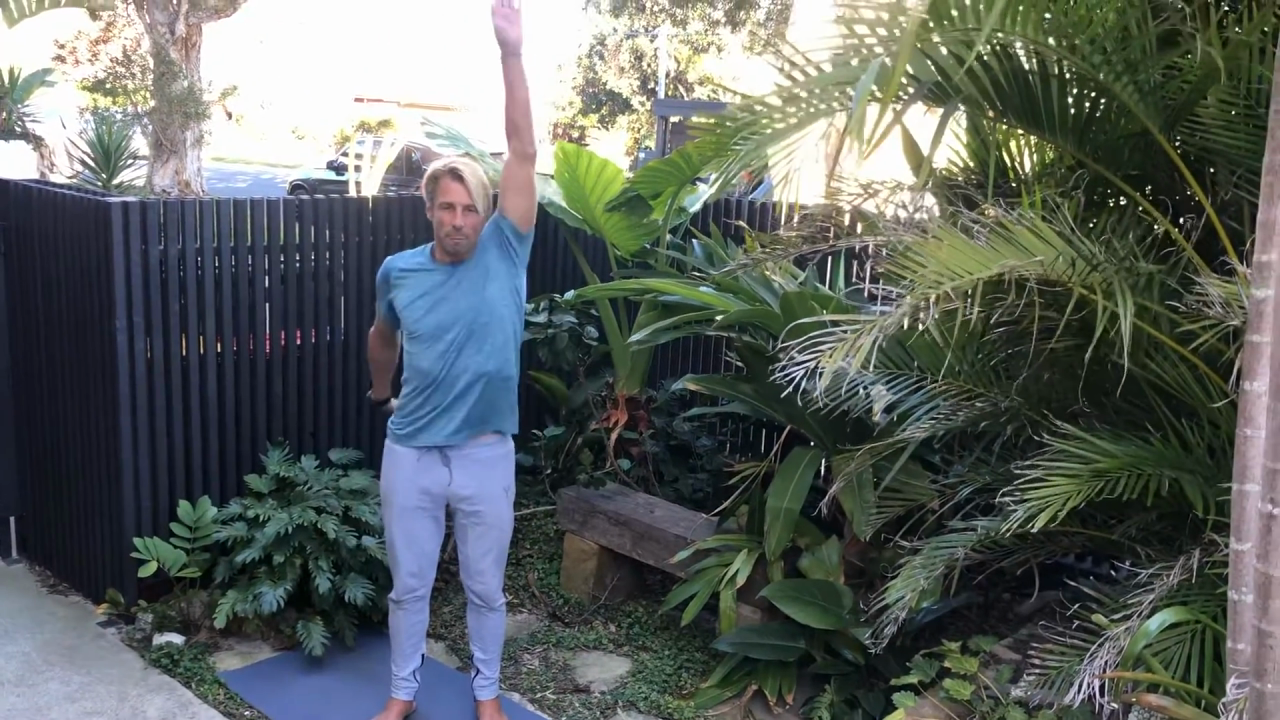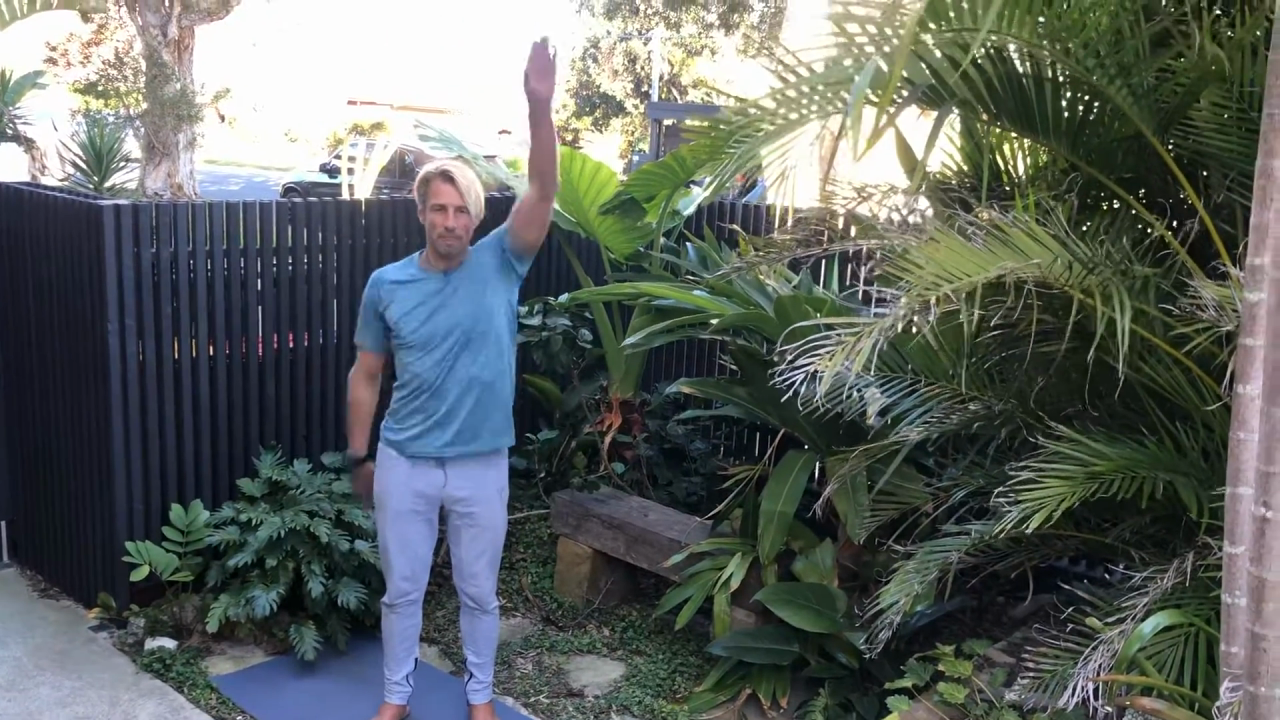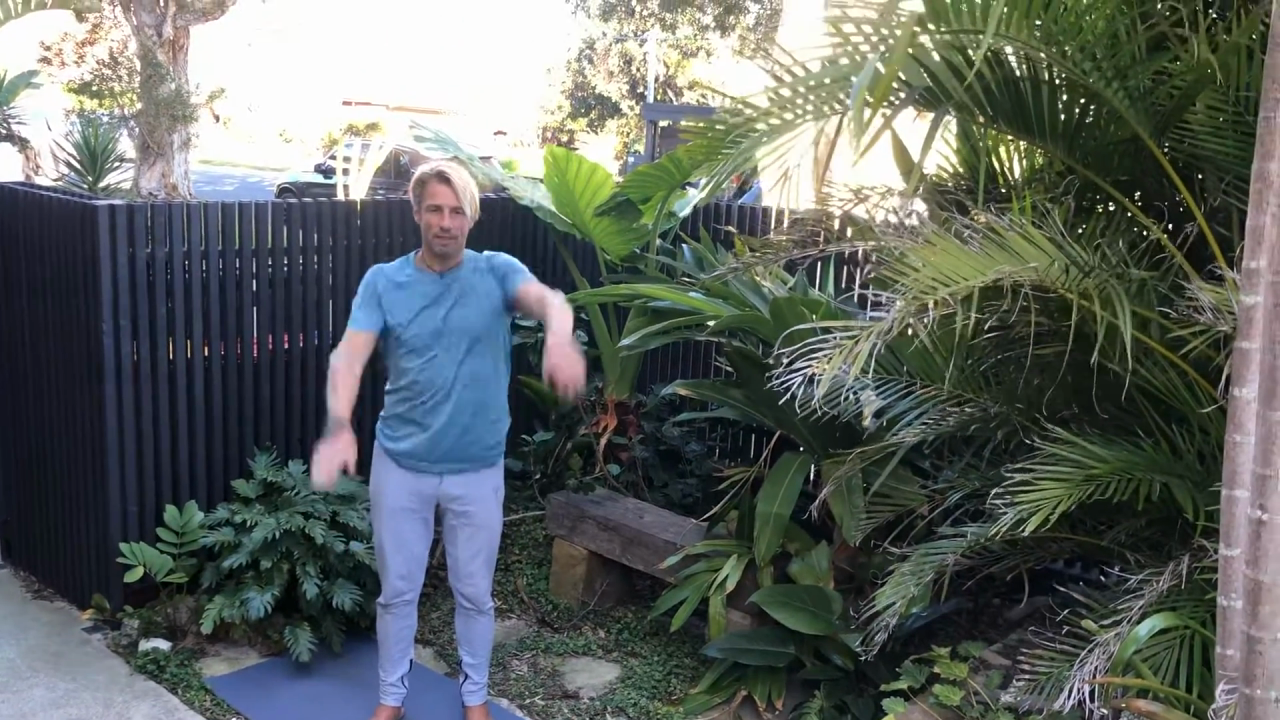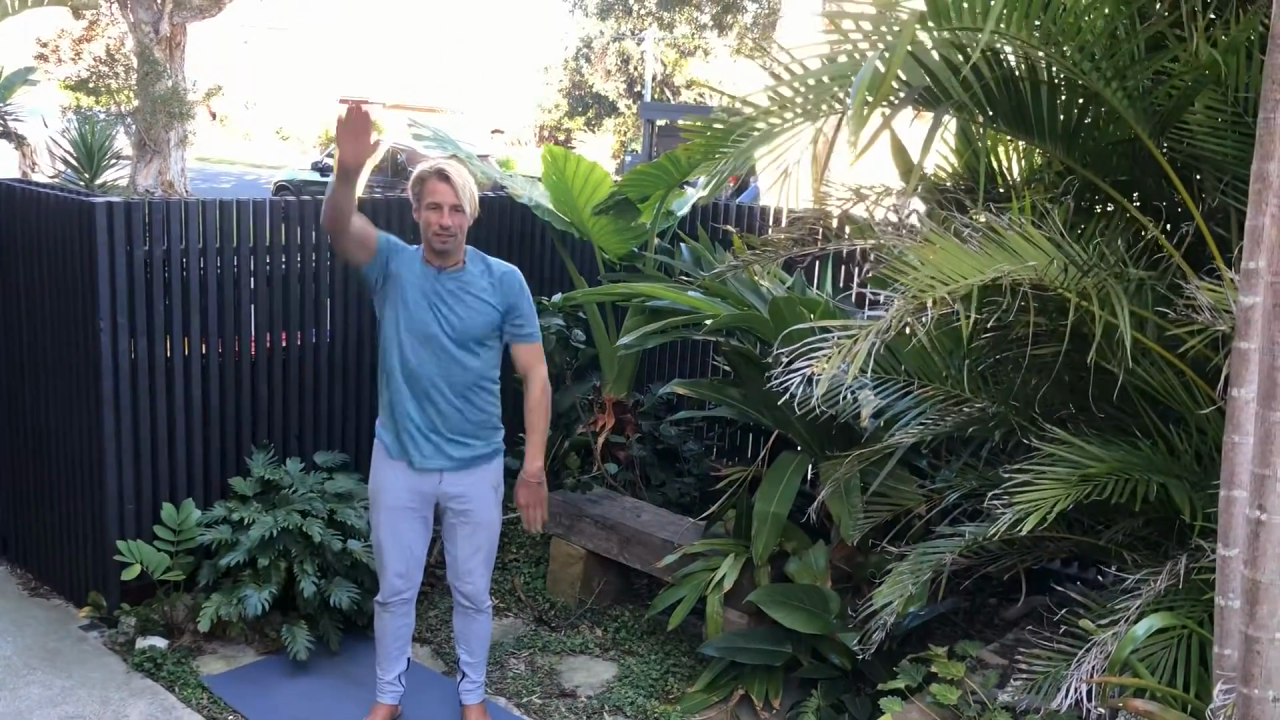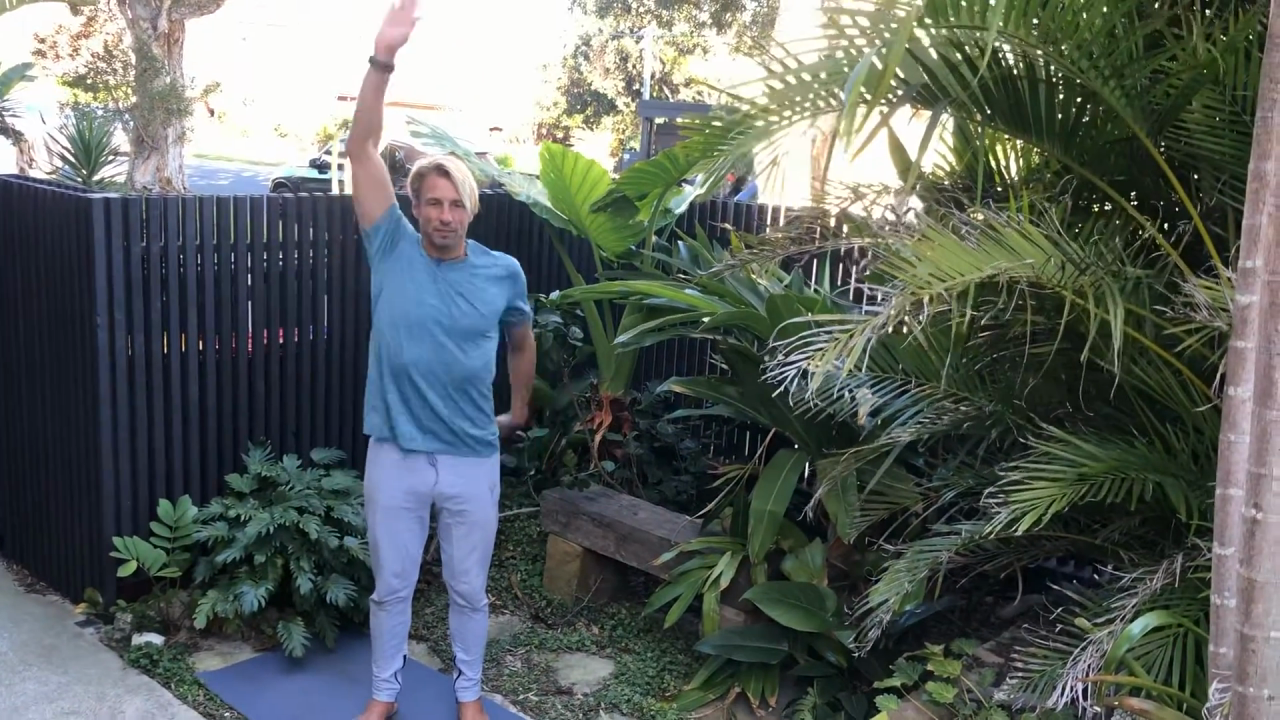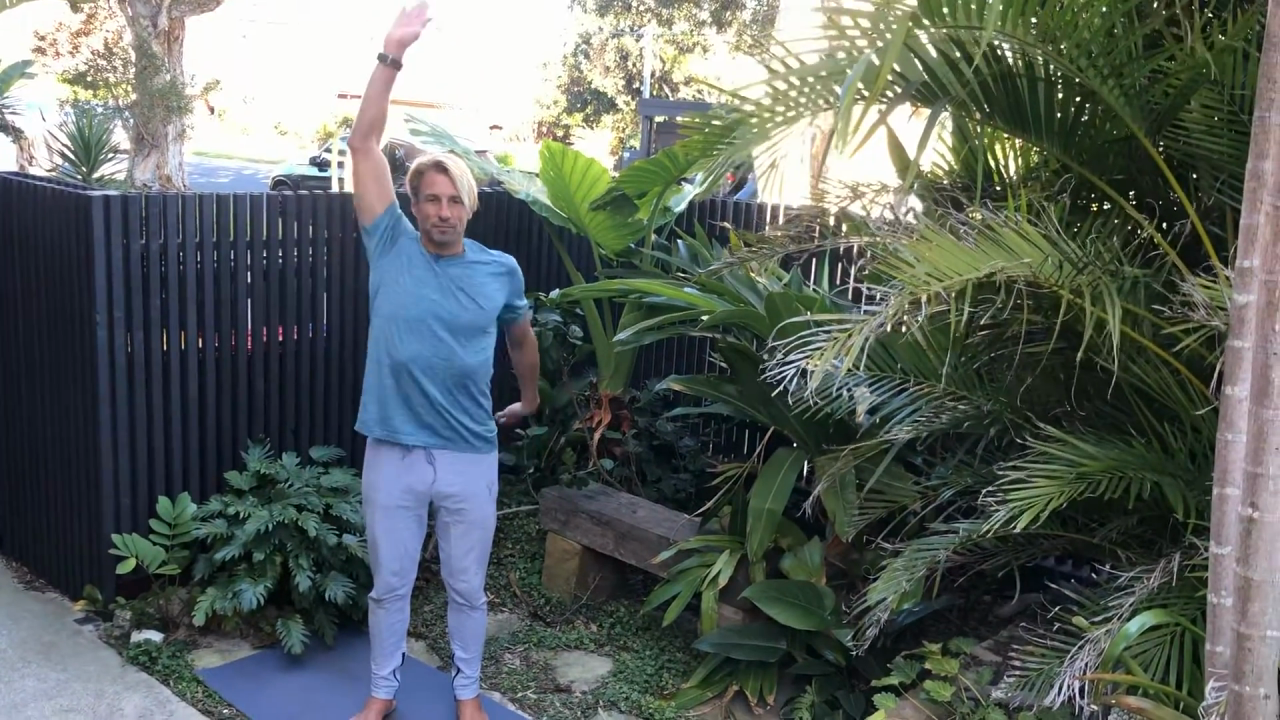
dt=0.2s
person 1, frame 1
left shoulder: (505, 254)
right shoulder: (397, 271)
left elbow: (524, 154)
right wrist: (381, 395)
left hip: (485, 457)
right hip: (410, 456)
left knee: (485, 588)
right knee: (409, 587)
person 1, frame 2
left shoulder: (499, 266)
right shoulder: (386, 283)
left elbow: (541, 190)
right elbow: (365, 374)
left wrist: (539, 102)
right wrist: (360, 456)
left hip: (480, 465)
right hip: (405, 463)
left knee: (478, 592)
right knee: (402, 590)
person 1, frame 3
left shoulder: (497, 272)
right shoulder: (383, 281)
left elbow: (548, 302)
right elbow: (348, 357)
left wrist: (561, 338)
right wrist: (338, 427)
left hip: (478, 468)
right hip: (401, 465)
left knee: (474, 594)
right knee: (397, 591)
person 1, frame 4
left shoulder: (503, 281)
right shoulder: (389, 264)
left elbow: (535, 375)
right elbow: (339, 227)
left wrist: (533, 465)
right wrist: (348, 169)
left hip: (477, 467)
right hip: (399, 463)
left knee: (472, 591)
right knee: (395, 589)
person 1, frame 5
left shoulder: (504, 272)
right shoulder: (392, 250)
left elbow: (521, 349)
right elbow: (362, 153)
left wrist: (519, 410)
right wrist: (384, 58)
left hip: (473, 463)
right hip: (395, 458)
left knee: (468, 591)
right knee: (391, 588)
person 1, frame 6
left shoulder: (501, 270)
right shoulder: (390, 247)
left elbow: (522, 341)
right elbow: (363, 145)
left wrist: (529, 399)
left hip: (470, 459)
right hip: (393, 455)
left knee: (466, 588)
right knee: (389, 585)
